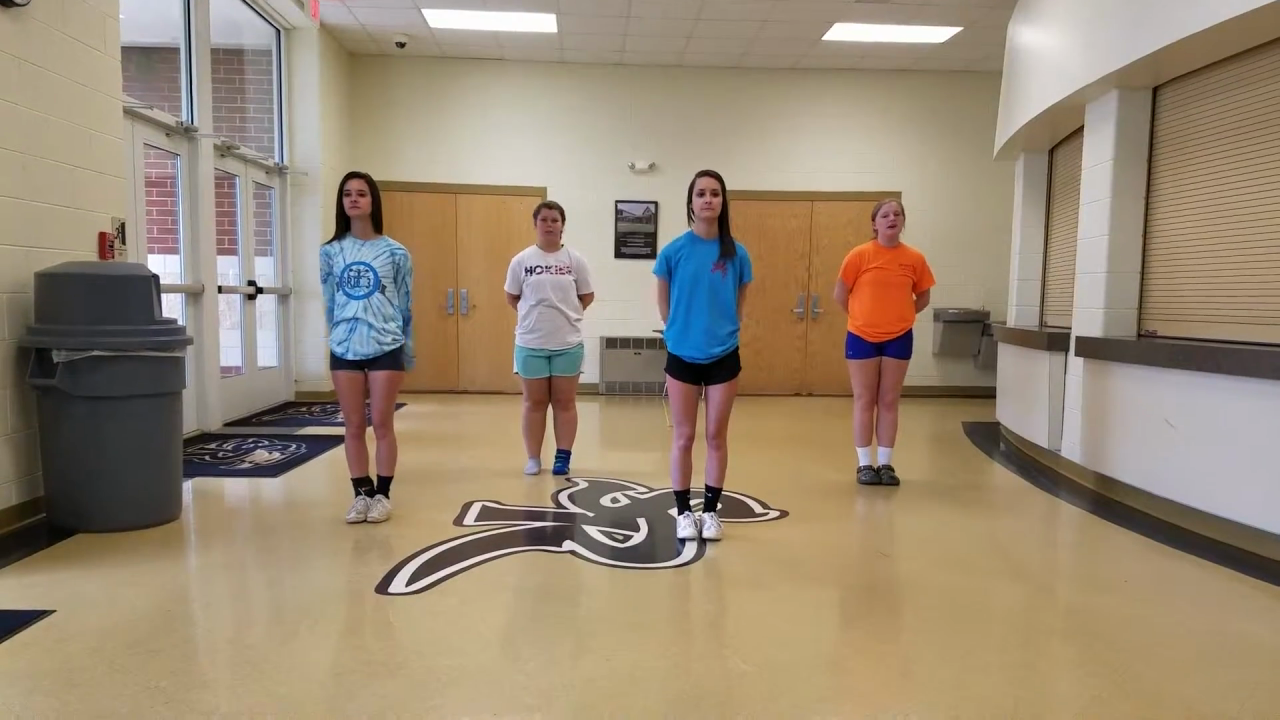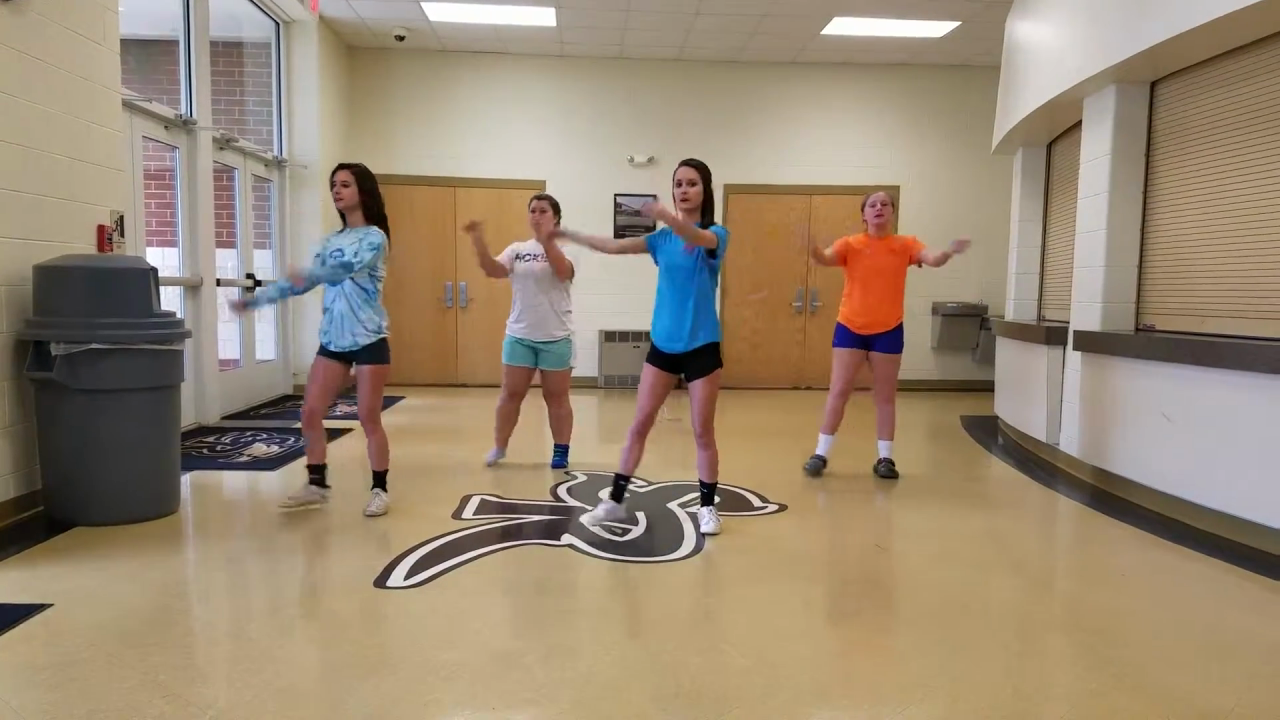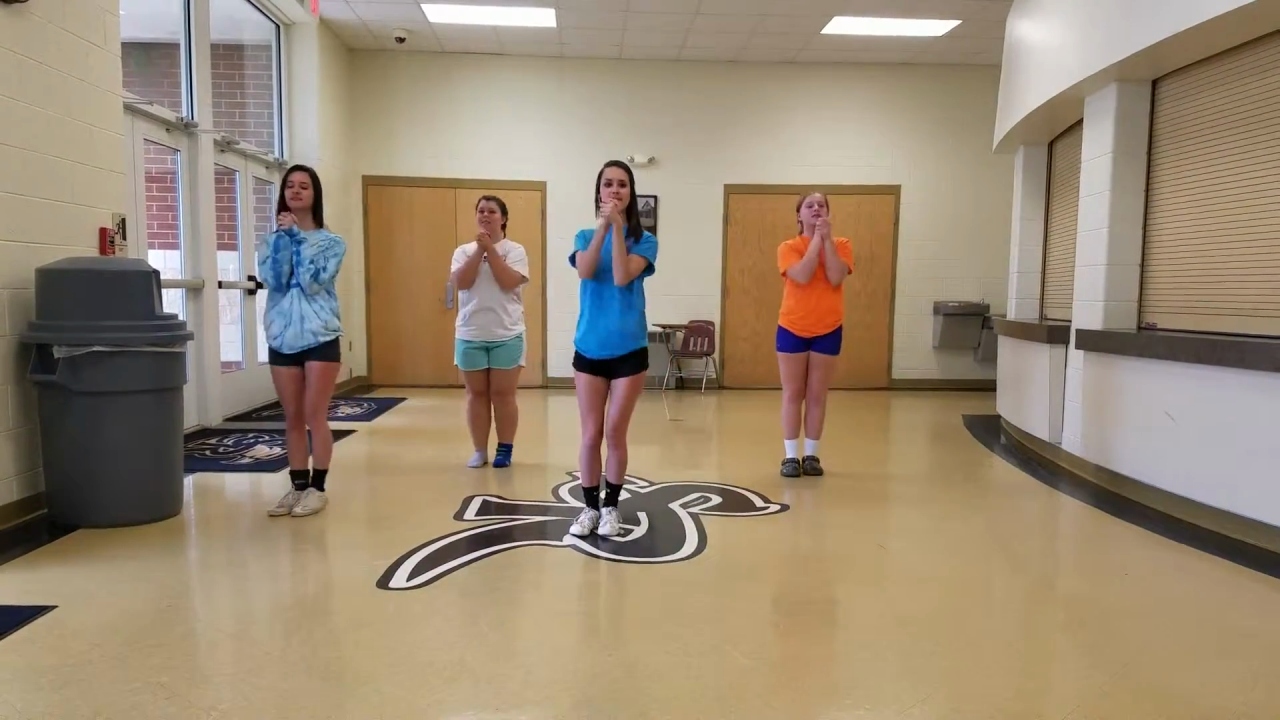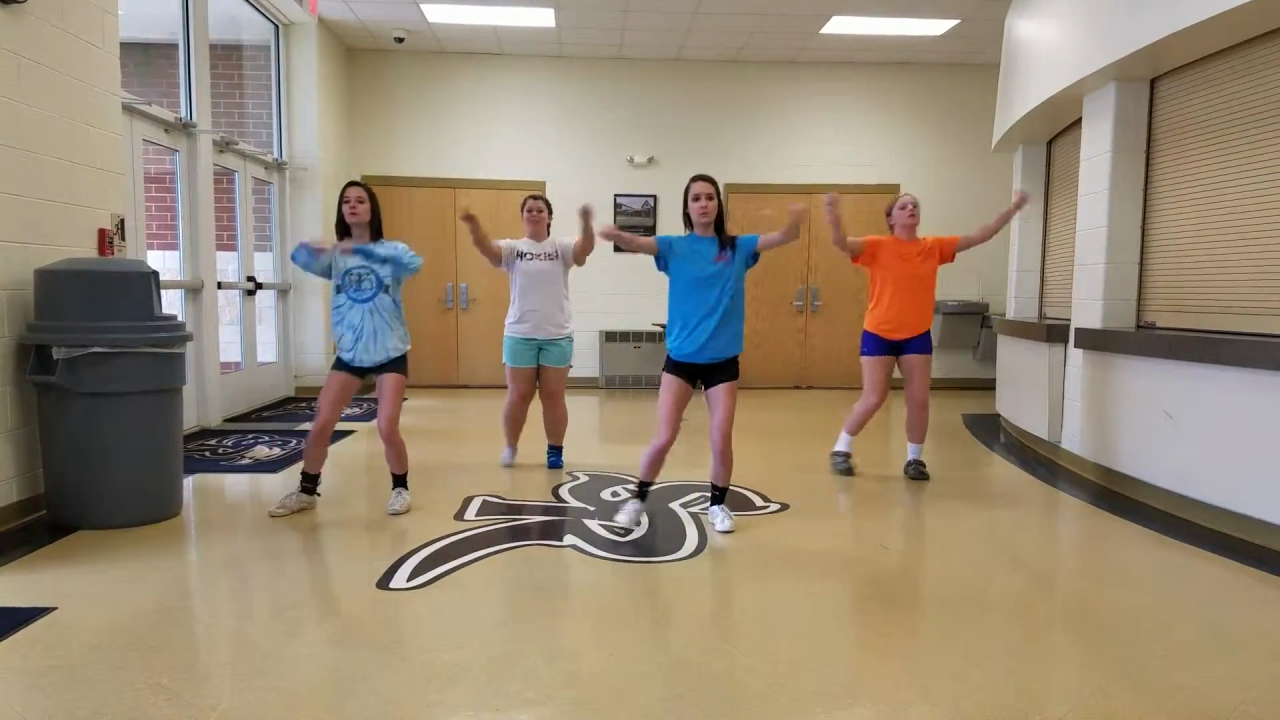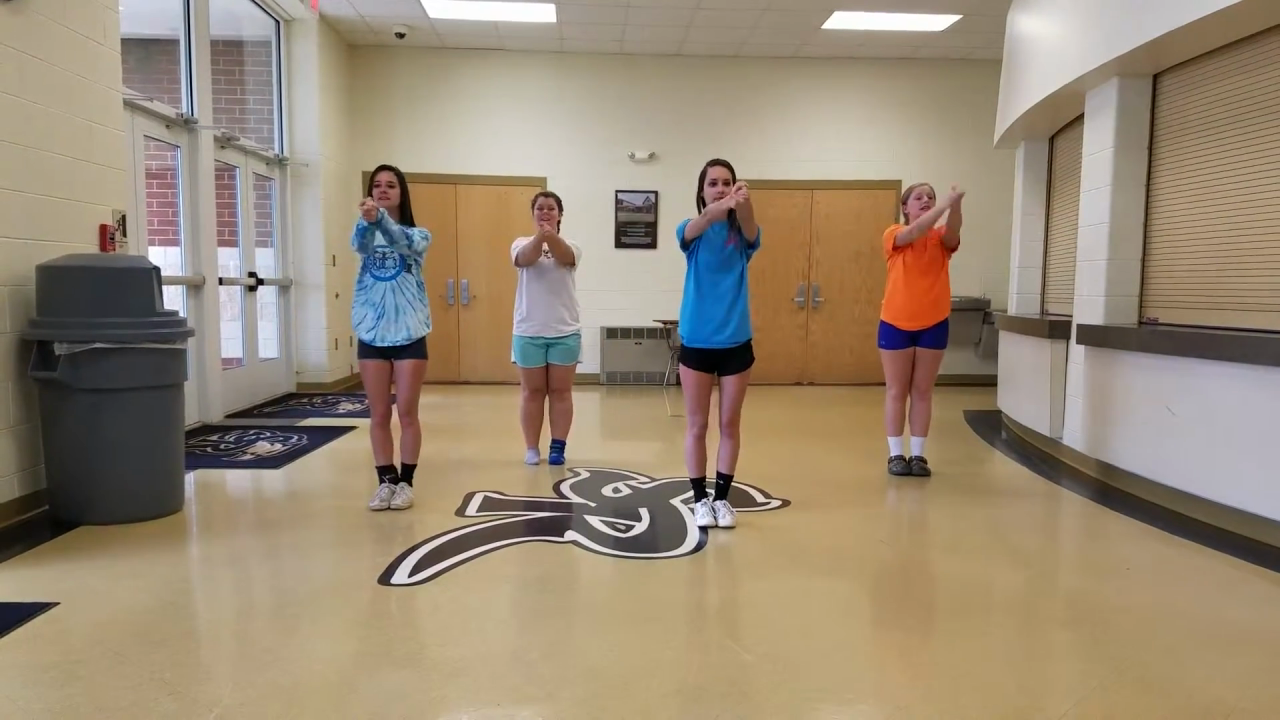
dt=1s
person 1, frame 1
left shoulder: (736, 254)
right shoulder: (673, 252)
left elbow: (739, 309)
right elbow: (664, 307)
left wrist: (722, 333)
right wrist: (680, 335)
left hip: (724, 358)
right hip: (682, 357)
left knee: (716, 437)
right knee: (683, 437)
left ankle: (711, 511)
right ankle: (683, 512)
person 1, frame 2
left shoulder: (717, 234)
right shoulder: (662, 237)
left elbow: (696, 238)
right elbow: (617, 247)
left wrist: (667, 215)
right wrist: (571, 235)
left hip: (702, 346)
right hip: (663, 344)
left knee: (702, 431)
right knee: (639, 424)
left ankle: (707, 506)
right ankle: (614, 501)
person 1, frame 3
left shoulder: (644, 240)
right shoulder: (586, 236)
left elbow: (623, 278)
right elbow: (585, 272)
left wrist: (617, 226)
right wrist: (603, 225)
left hip: (630, 349)
right hip: (589, 348)
left knee: (615, 432)
right knee: (591, 435)
left ankle: (611, 505)
right ankle: (591, 507)
person 1, frame 4
left shoulder: (738, 247)
right shoulder: (673, 247)
left elbow: (787, 237)
right elbow: (629, 241)
left wrist: (796, 217)
right wrist: (610, 232)
left hip: (723, 359)
right hip: (681, 358)
left knee: (721, 442)
right knee: (663, 440)
left ankle: (718, 504)
right ankle: (638, 499)
person 1, frame 5
left shoulder: (743, 234)
right shoulder: (691, 230)
left elbow: (749, 229)
right elbow: (699, 225)
left wrist: (743, 202)
right wrist: (722, 205)
left hip: (736, 342)
right hip: (696, 342)
left knee: (729, 425)
right knee: (697, 426)
left ankle: (722, 498)
right ankle: (699, 499)
person 2, frame 1
left shoulder: (395, 252)
right shoulder: (331, 252)
left elbow: (405, 306)
right elbow: (331, 306)
left wrist: (406, 351)
right wrist: (344, 335)
left hip: (385, 350)
right hip: (344, 350)
left knee: (382, 425)
right knee: (354, 427)
left ankle: (383, 494)
right ankle: (362, 493)
person 2, frame 2
left shoulder: (374, 238)
right shoulder: (334, 240)
left elbow: (346, 267)
right elbow: (300, 283)
left wrist: (305, 276)
right wrist: (256, 299)
left hip: (369, 341)
right hip: (333, 341)
left knee: (369, 420)
right knee: (310, 414)
left ankle: (379, 489)
right ankle: (317, 484)
person 2, frame 3
left shoulder: (332, 242)
right shoulder: (270, 241)
left elbow: (312, 283)
right elbow: (274, 283)
left wrist: (298, 238)
right wrist: (284, 238)
left hip: (321, 338)
right hip: (282, 340)
left knee: (314, 416)
right knee: (293, 418)
left ankle: (317, 487)
right ankle: (298, 487)
person 2, frame 4
left shoulder: (392, 250)
right shoulder: (333, 256)
left elbow: (410, 264)
right elbow: (299, 257)
left wrist: (363, 250)
right wrist: (317, 248)
left hip: (389, 354)
right hip: (348, 355)
left knee: (387, 429)
right knee: (321, 426)
left ankle: (400, 488)
right ankle: (306, 491)
person 2, frame 5
left shoulder: (418, 235)
right shoulder: (368, 236)
left elbow: (402, 243)
right elbow: (360, 243)
left wrist: (379, 216)
right wrist: (367, 218)
left hip: (410, 335)
right hip: (371, 337)
left knee: (407, 413)
right knee: (379, 414)
left ankle: (406, 482)
right ankle: (386, 481)
person 3, frame 1
left shoulder: (915, 259)
right shoulder: (859, 255)
left elbow: (923, 298)
right elbow: (840, 295)
left wrist: (900, 318)
right wrist: (861, 320)
left hip: (898, 339)
right hip: (862, 337)
left knee: (889, 402)
right knee: (864, 400)
left ankle: (885, 463)
right ankle: (864, 464)
person 3, frame 2
left shoulder: (905, 245)
right shoulder: (850, 245)
left elbow: (932, 259)
right elbow: (824, 258)
left wrist: (950, 251)
right wrist: (812, 248)
left hip: (888, 330)
right hip: (849, 328)
left knee: (885, 396)
right knee: (839, 391)
left ankle: (885, 458)
right ankle: (821, 454)
person 3, frame 3
left shoulder: (841, 245)
right shoulder: (789, 247)
left elbow: (836, 278)
right elbow: (802, 277)
left wrist: (827, 240)
right wrist: (817, 239)
left hip: (828, 331)
right hip: (792, 330)
left knee: (816, 396)
right knee: (793, 394)
left ankle: (811, 455)
right ankle: (791, 456)
person 3, frame 4
left shoulder: (933, 247)
right shoulder: (877, 247)
left elbow: (979, 236)
right elbow: (842, 243)
left wrist: (1011, 211)
right wrist: (833, 213)
left hip: (917, 335)
right hip: (878, 333)
left knee: (919, 399)
right knee: (873, 399)
left ankle: (914, 459)
right ankle: (842, 448)
person 3, frame 5
left shoulder: (941, 235)
right shoulder: (894, 233)
left elbow: (952, 236)
right elbow: (914, 232)
left wrist: (954, 207)
right wrist: (941, 207)
left hip: (934, 324)
right hip: (896, 323)
left knee: (922, 391)
right knee: (897, 391)
left ankle: (917, 455)
right ankle: (895, 454)
person 4, frame 1
left shoulder: (575, 260)
right shoulder: (521, 260)
left elbow: (586, 298)
right elbow: (512, 299)
left wrist: (566, 318)
right wrist: (533, 318)
left hip: (568, 343)
right hip: (530, 344)
left knee: (564, 402)
right knee: (534, 402)
left ankle: (563, 457)
right ankle: (533, 458)
person 4, frame 2
left shoulder: (561, 248)
right shoulder: (517, 250)
left elbow: (563, 272)
right elbow: (493, 270)
left wrist: (547, 241)
right wrist: (479, 241)
left hip: (555, 336)
right hip: (519, 334)
left knee: (557, 397)
right knee: (511, 394)
left ankle: (561, 451)
right ankle: (499, 448)
person 4, frame 3
left shoulder: (515, 250)
right shoulder: (464, 251)
left elbow: (510, 282)
right elbow: (460, 282)
left wrist: (491, 249)
right wrist: (479, 250)
left hip: (507, 335)
right hip: (470, 335)
left knee: (503, 395)
right knee: (477, 394)
left ankle: (505, 449)
right ankle: (480, 451)
person 4, frame 4
left shoulder: (561, 247)
right shoulder: (513, 248)
left elbow: (586, 246)
right elbow: (486, 248)
left wrist: (586, 223)
right wrist: (474, 225)
left hip: (557, 335)
right hip: (520, 334)
left knee: (553, 395)
right knee: (519, 394)
left ankle: (555, 450)
right ankle: (510, 446)
person 4, frame 5
left shoulder: (570, 246)
right shoulder: (523, 243)
left elbow: (564, 256)
right elbow: (525, 258)
left wrist: (550, 236)
right wrist: (540, 236)
left hip: (564, 332)
right hip: (528, 332)
left knee: (560, 391)
right knee: (532, 392)
left ankle: (558, 446)
right ankle: (532, 448)
